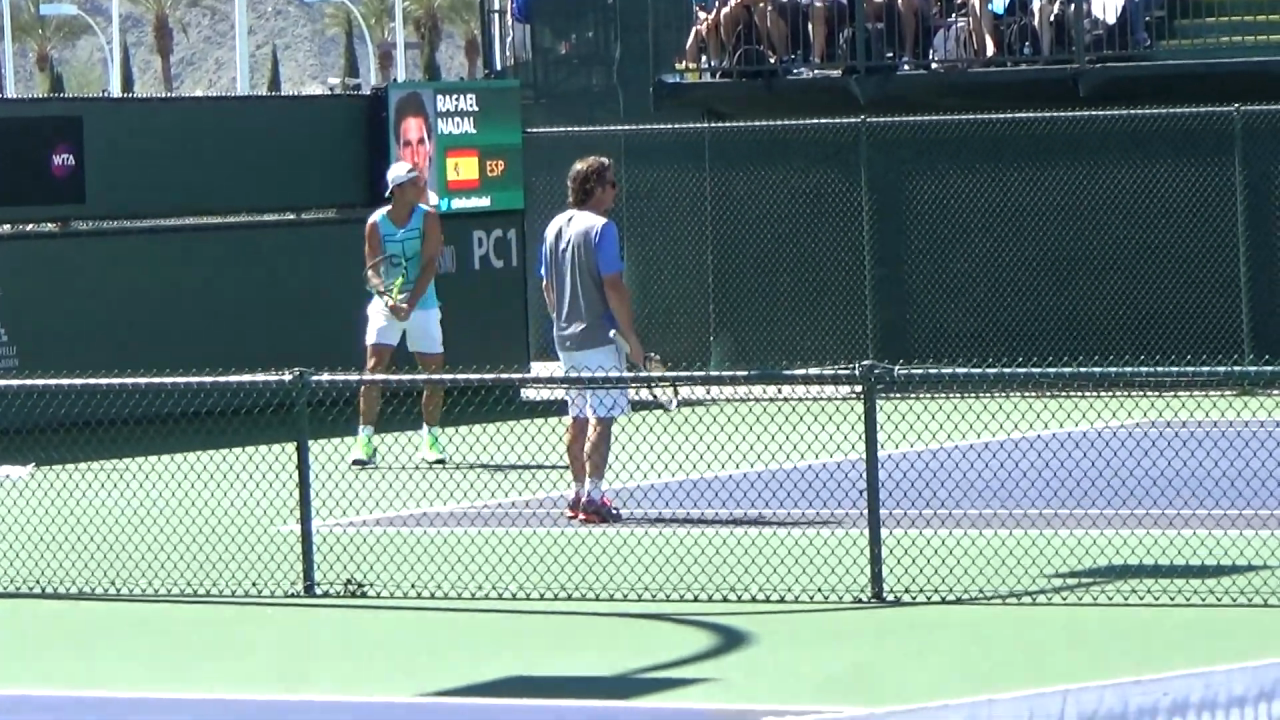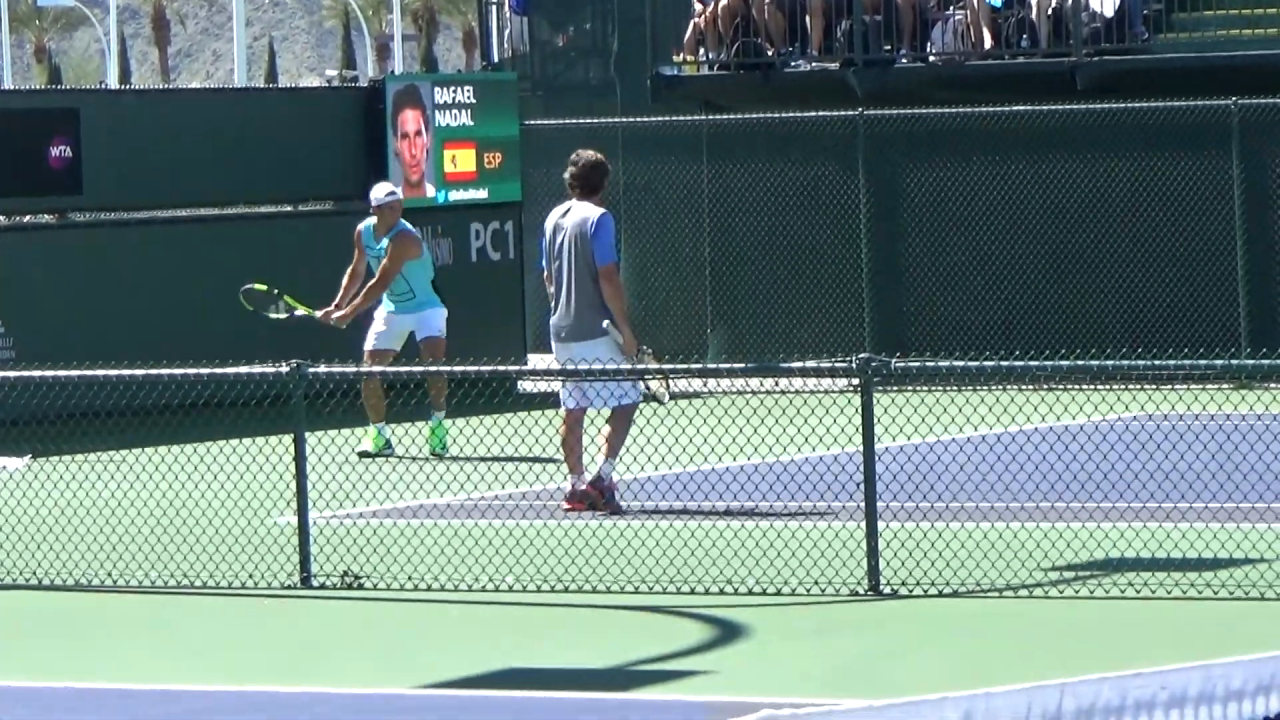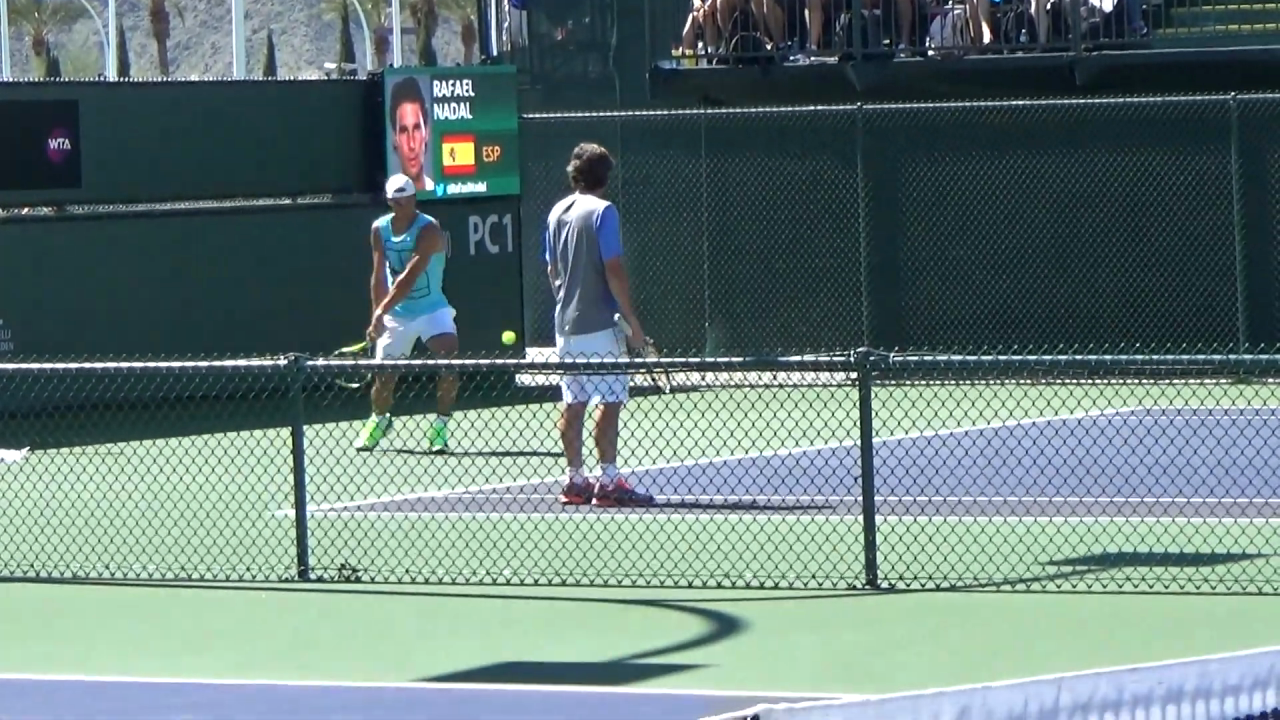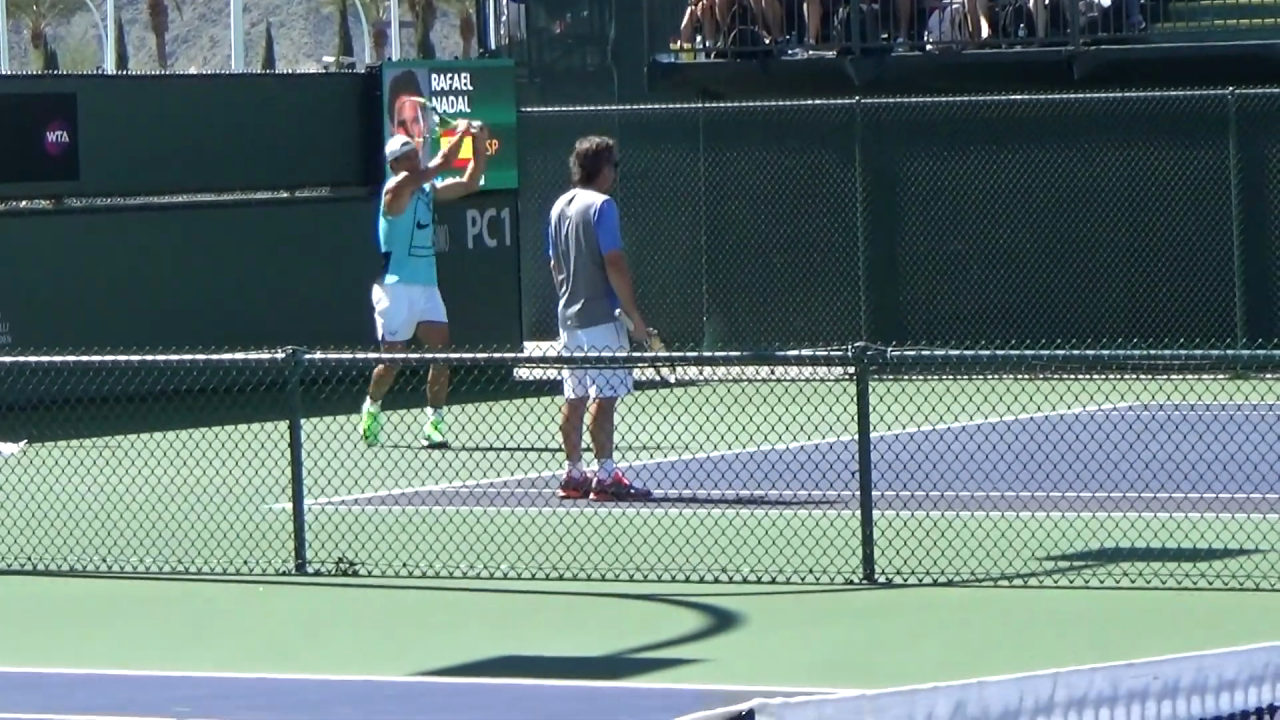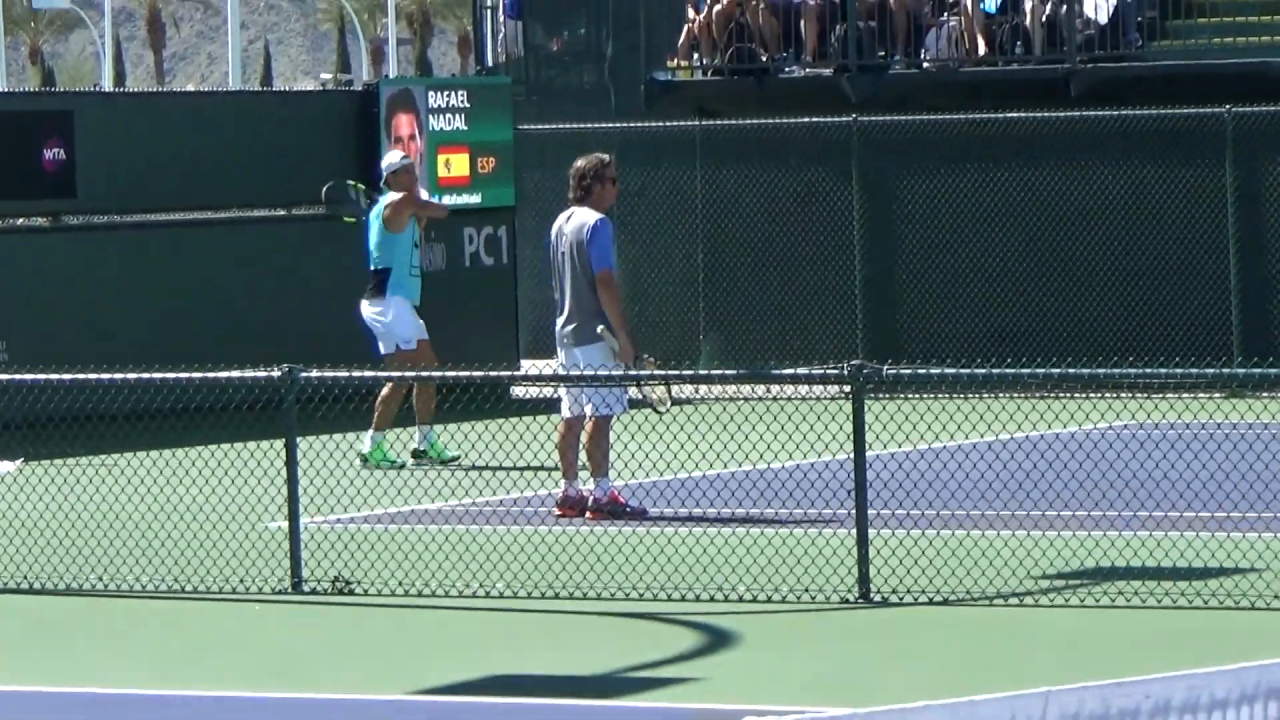
dt=0.3s
person 1, frame 1
left shoulder: (554, 226)
right shoulder: (601, 227)
left elbow: (547, 287)
right elbow: (613, 287)
right wrist: (632, 337)
left hip: (566, 339)
right hip: (599, 339)
left knee: (578, 418)
right knee: (602, 419)
left ankle: (580, 494)
right ankle: (593, 499)
person 1, frame 2
left shoulder: (554, 218)
right shoulder: (598, 218)
right elbow: (608, 278)
right wrist: (626, 328)
left hip: (562, 331)
right hip: (596, 332)
left knee: (573, 410)
right knee: (625, 402)
left ankle: (577, 487)
right ankle: (603, 476)
person 1, frame 3
left shoulder: (556, 212)
right shoulder: (603, 211)
right elbow: (614, 271)
right wrist: (632, 319)
left hip: (566, 323)
right hip: (599, 324)
left knee: (573, 403)
right knee: (608, 402)
left ankle: (576, 481)
right ankle: (608, 483)
person 1, frame 4
left shoulder: (559, 206)
right shoulder: (602, 205)
right elbow: (614, 265)
right wrist: (634, 313)
left hip: (570, 316)
right hip: (600, 318)
left knee: (574, 397)
right knee: (604, 397)
left ankle: (574, 475)
right ankle: (605, 477)
person 1, frame 5
left shoulder: (561, 223)
right shoulder: (597, 223)
right elbow: (605, 284)
right wrist: (623, 335)
left hip: (567, 334)
right hip: (596, 336)
left knee: (571, 415)
right knee: (600, 415)
left ankle: (570, 494)
right ankle: (602, 496)
person 2, frame 1
left shoulder: (428, 217)
right shoulder: (376, 222)
left elbow: (428, 267)
left wrist: (412, 303)
right wrist: (392, 301)
left hip: (423, 307)
right hip: (388, 306)
left knee: (434, 375)
right knee: (373, 369)
left ankle: (431, 440)
right ankle: (365, 439)
person 2, frame 2
left shoulder: (404, 238)
right shoulder: (363, 231)
left elbow: (379, 285)
right elbow: (356, 270)
left wrist: (348, 314)
right wrist: (337, 305)
left hip: (426, 307)
right hip: (391, 310)
left knee: (434, 361)
right knee: (369, 374)
left ankle: (437, 424)
right ankle: (379, 435)
person 2, frame 3
left shoulder: (429, 229)
right shoulder: (380, 229)
left elbow: (410, 278)
right elbow: (380, 275)
left wrist: (382, 312)
right wrist: (378, 316)
left hip: (435, 310)
right hip: (400, 315)
right knee: (384, 378)
left ankle: (438, 431)
right ankle: (379, 422)
person 2, frame 4
left shoulder: (426, 187)
right shoulder: (399, 186)
left elbow: (468, 185)
right elbow: (437, 165)
left wrist: (478, 146)
right wrist: (460, 135)
left hip: (427, 285)
right hip: (395, 286)
left knee: (442, 353)
right knee: (392, 361)
left ankle: (435, 424)
right ankle: (372, 409)
person 2, frame 5
left shoulder: (393, 206)
right shoulder: (402, 201)
right elbow: (441, 211)
right wrist: (426, 206)
left hip: (401, 302)
right hip: (387, 301)
left knee: (426, 370)
left ankle: (426, 443)
right ankle: (373, 446)
